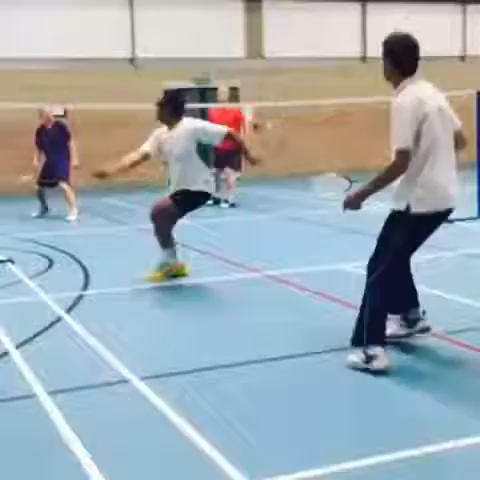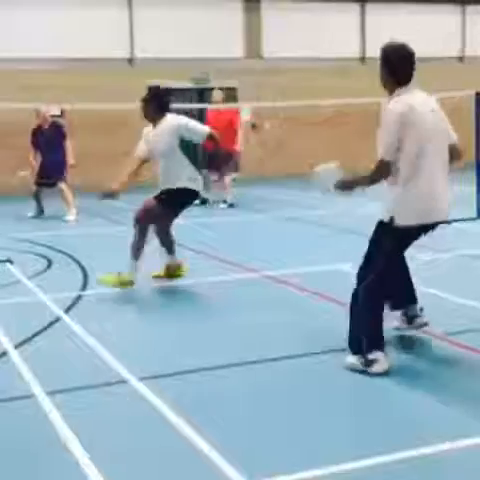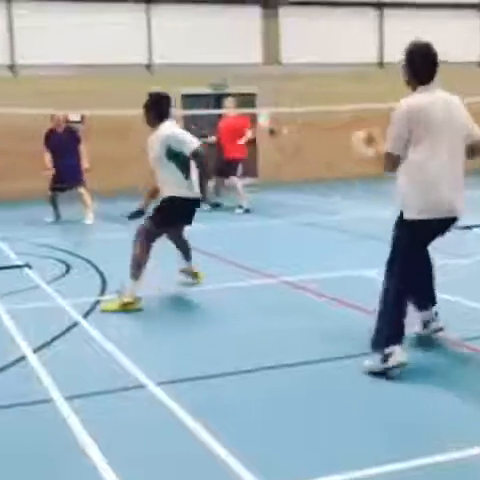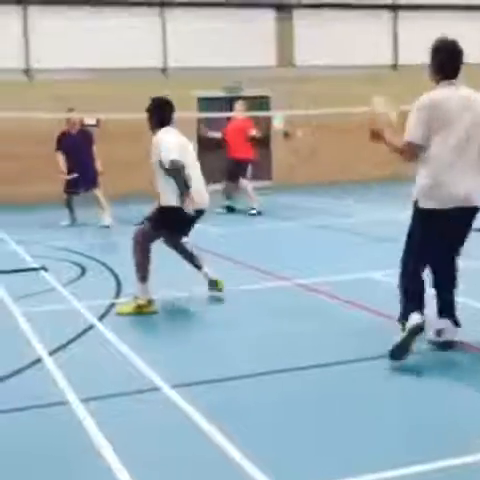
dt=0.1s
person 1, frame 1
left shoulder: (405, 101)
right shoulder: (432, 92)
left elbow: (401, 161)
right elbow: (460, 140)
left wrist: (363, 193)
left hip: (420, 199)
right hip: (442, 196)
left knee: (380, 269)
right knee: (396, 256)
left ankle: (372, 348)
right ankle: (411, 315)
person 1, frame 2
left shoulder: (395, 109)
right shoulder: (429, 102)
left elbow: (385, 168)
right elbow: (455, 153)
left wrist: (353, 182)
left hip: (407, 208)
right hip: (435, 206)
left knee: (371, 276)
right knee: (389, 256)
left ankle: (370, 353)
right ankle: (411, 311)
person 1, frame 3
left shoulder: (407, 108)
left elbow: (390, 163)
left wrist: (378, 144)
left hip: (419, 205)
right hip: (451, 203)
left knee: (399, 274)
right knee: (416, 254)
left ankle: (390, 349)
right ankle: (429, 314)
person 1, frame 4
left shoulder: (427, 102)
left elbow: (409, 152)
left wrist: (385, 135)
left hip: (433, 196)
left knee: (413, 262)
right knee: (443, 258)
left ankle: (413, 317)
right ankle: (446, 324)
person 2, frame 1
left shoulder: (195, 127)
right shoulder: (160, 134)
left elbow: (230, 134)
right elbow: (138, 155)
left wrist: (248, 155)
right wrist: (111, 170)
left hip: (198, 189)
right hip: (181, 189)
left knee: (158, 213)
right knee: (164, 222)
left ankle: (168, 262)
right ankle: (175, 265)
person 2, frame 2
left shoulder: (177, 124)
right shoulder: (149, 133)
left elbow: (211, 135)
right elbow: (138, 162)
right wrist: (119, 186)
left hip: (184, 186)
right hip: (169, 187)
left knee: (142, 217)
right knee: (161, 225)
left ankle: (130, 276)
right ankle: (174, 264)
person 2, frame 3
left shoulder: (170, 132)
right shoulder: (157, 137)
left elbow: (199, 153)
right elbow: (161, 178)
left wrist: (202, 186)
right wrist: (145, 203)
left hip: (183, 196)
right hip: (183, 196)
left knee: (143, 236)
right knee: (173, 233)
left ankle: (131, 297)
right ankle: (190, 268)
person 2, frame 4
left shoulder: (162, 139)
right shoulder: (172, 138)
left elbow: (176, 169)
left wrist: (184, 199)
right wrist: (161, 206)
left hip: (180, 204)
right hip: (191, 203)
left knee: (140, 240)
right knee: (173, 241)
left ankle: (144, 300)
right ankle: (209, 277)
